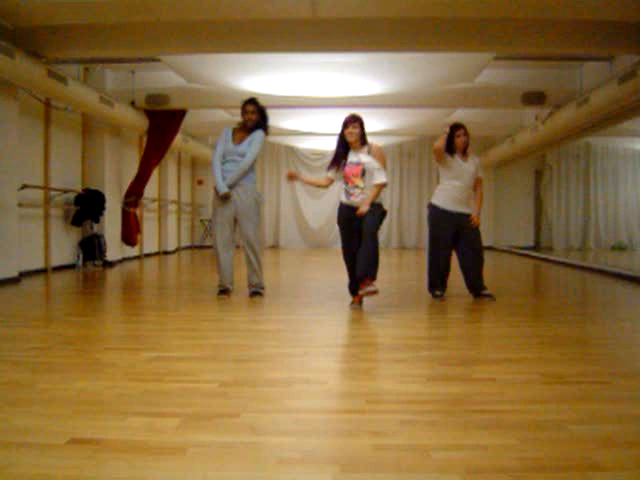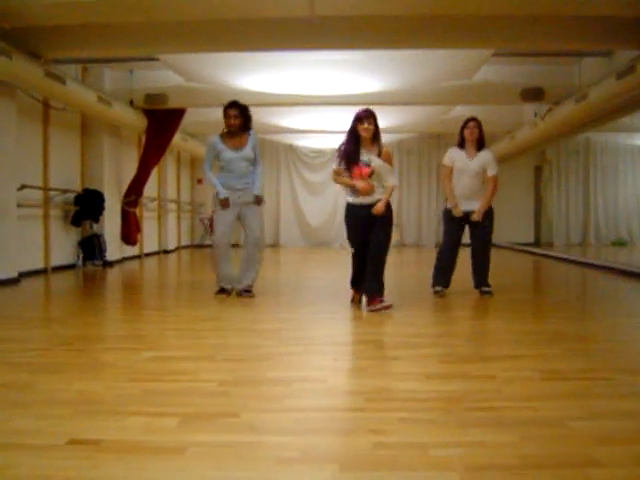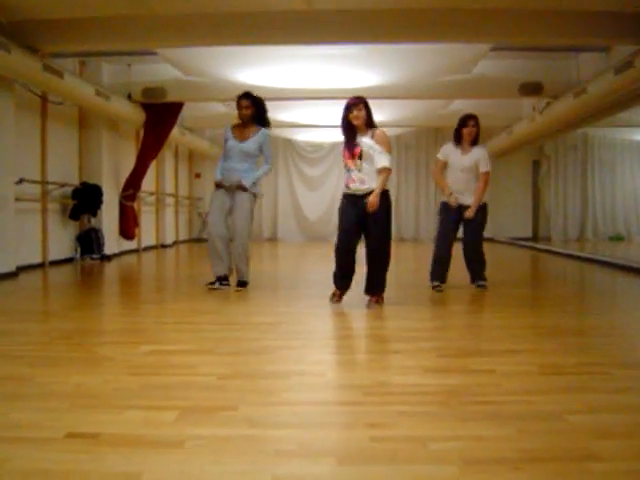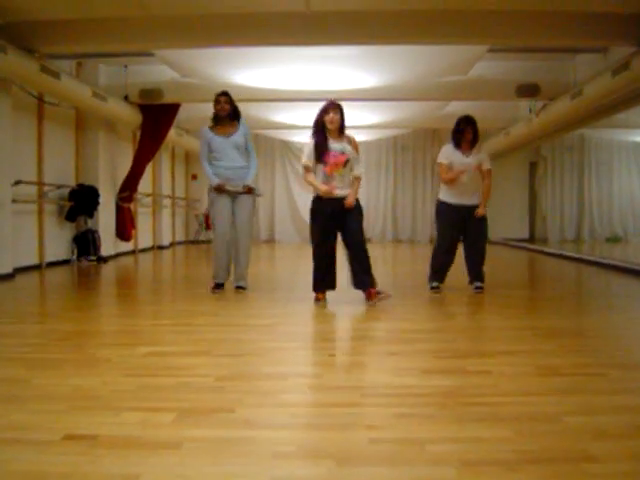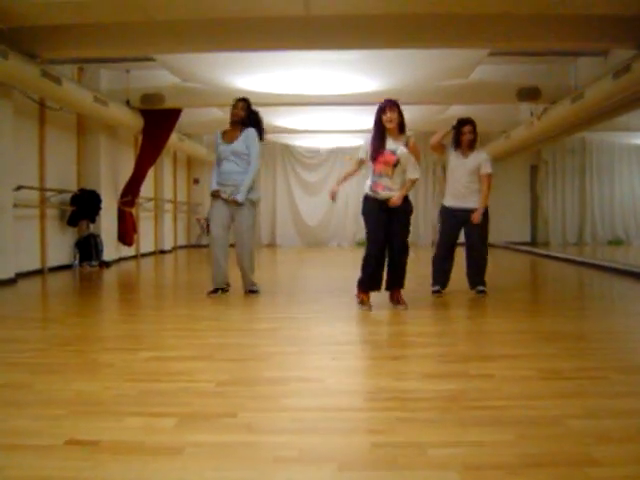
dt=1s
person 1, frame 1
left shoulder: (374, 151)
right shoulder: (341, 156)
left elbow: (381, 180)
right elbow: (326, 181)
left wrist: (367, 203)
right wrist: (300, 178)
left hip: (371, 206)
right hip: (347, 208)
left knee: (369, 235)
right knee: (349, 250)
left ankle: (367, 281)
right ankle: (356, 292)
person 1, frame 2
left shoulder: (383, 152)
right shoulder: (347, 149)
left elbow: (391, 181)
right elbow: (336, 176)
left wrist: (383, 202)
right wrist: (356, 184)
left hip: (378, 208)
right hip: (355, 209)
left knee: (377, 251)
right knee: (359, 251)
left ankle: (374, 296)
right ankle: (357, 289)
person 1, frame 3
left shoulder: (377, 135)
right shoulder: (348, 139)
left elbow: (385, 167)
left wrist: (376, 193)
right wrist: (343, 196)
left hip: (374, 197)
right hip: (350, 199)
left knee: (377, 246)
right knee: (345, 243)
left ankle: (375, 292)
right ankle: (340, 287)
person 1, frame 4
left shoulder: (350, 143)
right shoulder: (315, 143)
left elbow: (357, 173)
right elbow: (306, 173)
left wrist: (353, 193)
right wrist: (319, 186)
left hip: (347, 202)
right hip: (323, 202)
left knee: (357, 244)
right knee: (323, 248)
left ankle: (368, 288)
right ankle: (320, 291)
person 1, frame 5
left shoulder: (408, 145)
right shoulder: (374, 140)
left elbow: (414, 176)
right elbow: (358, 163)
left wrist: (401, 194)
right wrist: (338, 183)
left hip: (399, 202)
right hip: (374, 201)
left knee: (399, 247)
right knee: (376, 246)
left ankle: (395, 292)
right ankle: (364, 290)
person 2, frame 1
left shoulder: (258, 135)
right shoulder: (227, 132)
left elbow: (248, 162)
right elbow: (217, 159)
left wrist: (229, 183)
right wrist: (221, 186)
left hip: (245, 190)
right hip: (223, 191)
left knee: (251, 238)
right knee: (222, 238)
left ankle: (256, 285)
right ankle: (225, 284)
person 2, frame 2
left shoulder: (252, 137)
right shoulder: (215, 141)
right elbow: (208, 169)
left wrist: (258, 189)
right wrist: (221, 192)
left hip: (250, 195)
right hip: (227, 196)
left knee: (255, 237)
right knee: (220, 238)
left ankle: (245, 284)
right ankle: (225, 283)
person 2, frame 3
left shoulder: (262, 133)
right shoulder: (229, 130)
left elbow: (267, 164)
left wrist: (248, 181)
right wrist: (217, 175)
left hip: (245, 188)
right hip: (224, 186)
left knee: (240, 230)
right knee: (214, 227)
left ankle: (242, 278)
right ankle: (222, 275)
person 2, frame 4
left shoulder: (243, 127)
right shoulder: (207, 132)
left elbow: (252, 156)
right elbow: (204, 160)
left wrist: (250, 180)
right wrist: (213, 179)
left hip: (243, 186)
right hip: (220, 187)
left knee: (243, 231)
right knee: (222, 232)
left ankle: (240, 279)
right ankle: (219, 279)
person 2, frame 5
left shoulder: (250, 133)
right shoulder: (220, 136)
left elbow: (254, 164)
right elbow: (216, 165)
left wrist: (242, 193)
right wrist: (213, 186)
left hip: (242, 191)
right hip: (220, 191)
left knee: (244, 240)
right knee: (216, 238)
left ankle: (249, 284)
right ankle: (221, 283)
person 3, frame 1
left shoulder: (474, 161)
right shoulder: (445, 157)
left elbow: (478, 189)
right elbow: (437, 147)
left wrist: (477, 212)
right wrist: (446, 136)
left hip: (466, 213)
right hip: (442, 210)
left knee: (473, 251)
right knee: (440, 251)
left ankle: (477, 288)
right ankle: (437, 288)
person 3, frame 2
left shoulder: (487, 156)
right shoulder: (453, 153)
left elbow: (492, 185)
right elbow: (445, 180)
left wrist: (481, 210)
right wrist: (454, 205)
left hip: (479, 209)
right hip: (454, 209)
left knee: (481, 248)
right knee: (449, 246)
left ankle: (483, 284)
right ankle: (439, 283)
person 3, frame 3
left shoulder: (481, 152)
right shoulder: (448, 148)
left elbow: (483, 182)
right elbow: (437, 173)
left wrist: (473, 208)
right wrist: (449, 194)
left hip: (474, 205)
right hip: (451, 204)
left knee: (472, 243)
right knee: (443, 240)
left ankle: (479, 278)
right ankle: (437, 279)
person 3, frame 4
left shoulder: (481, 154)
right shoulder: (447, 150)
left elbow: (486, 180)
right elbow: (444, 178)
left wrist: (484, 205)
right wrist: (463, 169)
left hip: (473, 205)
right hip: (449, 204)
left knee: (476, 243)
right knee: (445, 243)
left ankle: (477, 279)
right ankle: (436, 279)
person 3, frame 5
left shoulder: (482, 156)
right shoulder: (450, 152)
left elbow: (486, 185)
right elbow: (432, 143)
left wrist: (480, 210)
right wrist: (450, 129)
left hip: (474, 209)
right hip: (450, 208)
left knee: (476, 248)
right knee: (444, 246)
left ankle: (478, 283)
right ankle: (439, 283)
